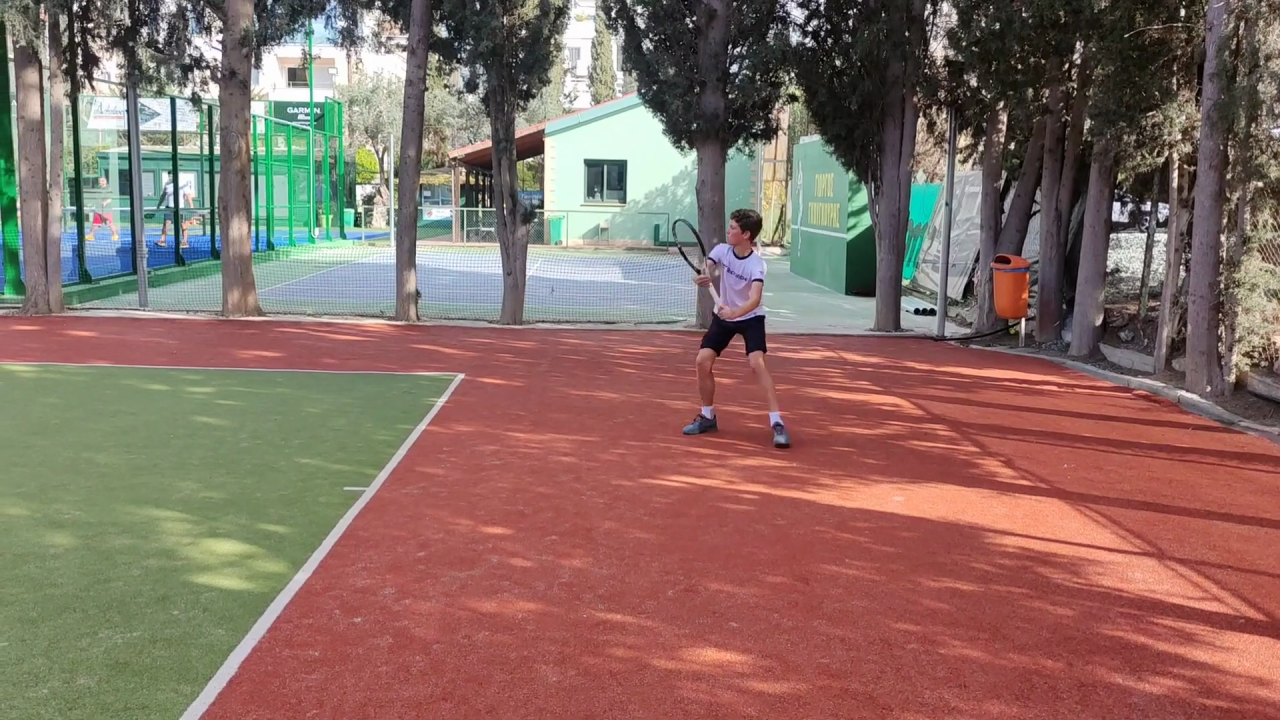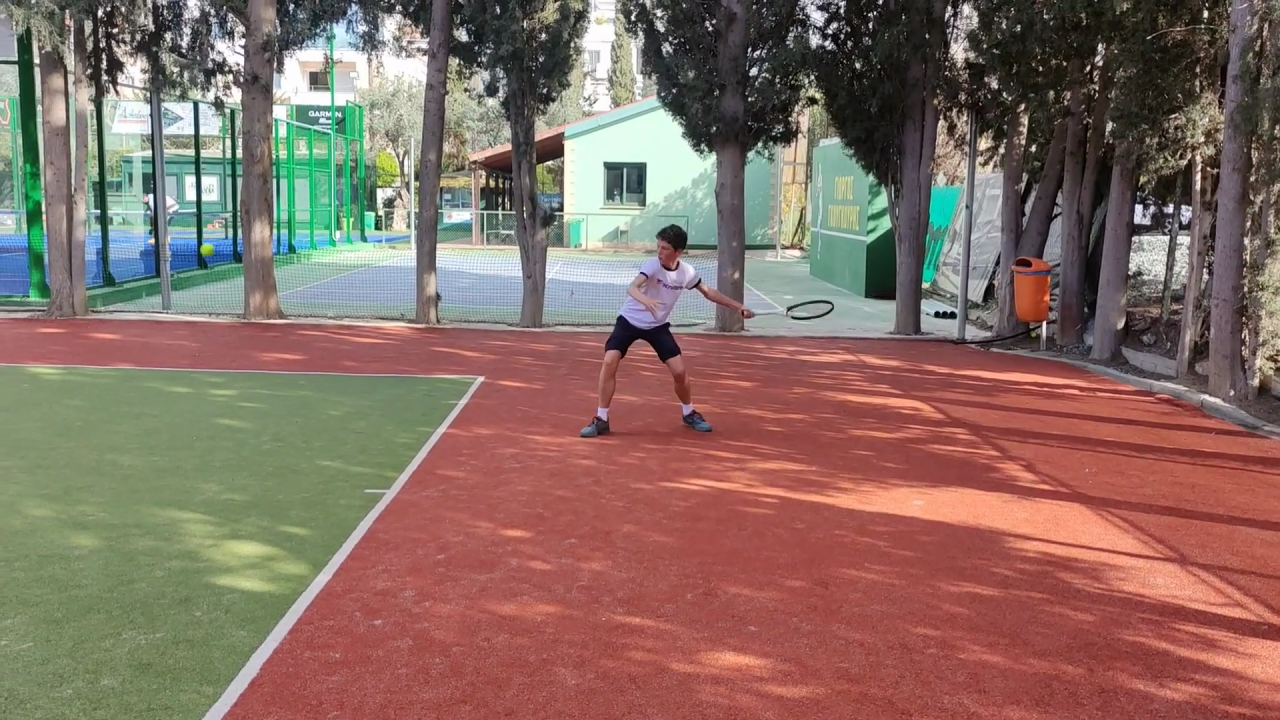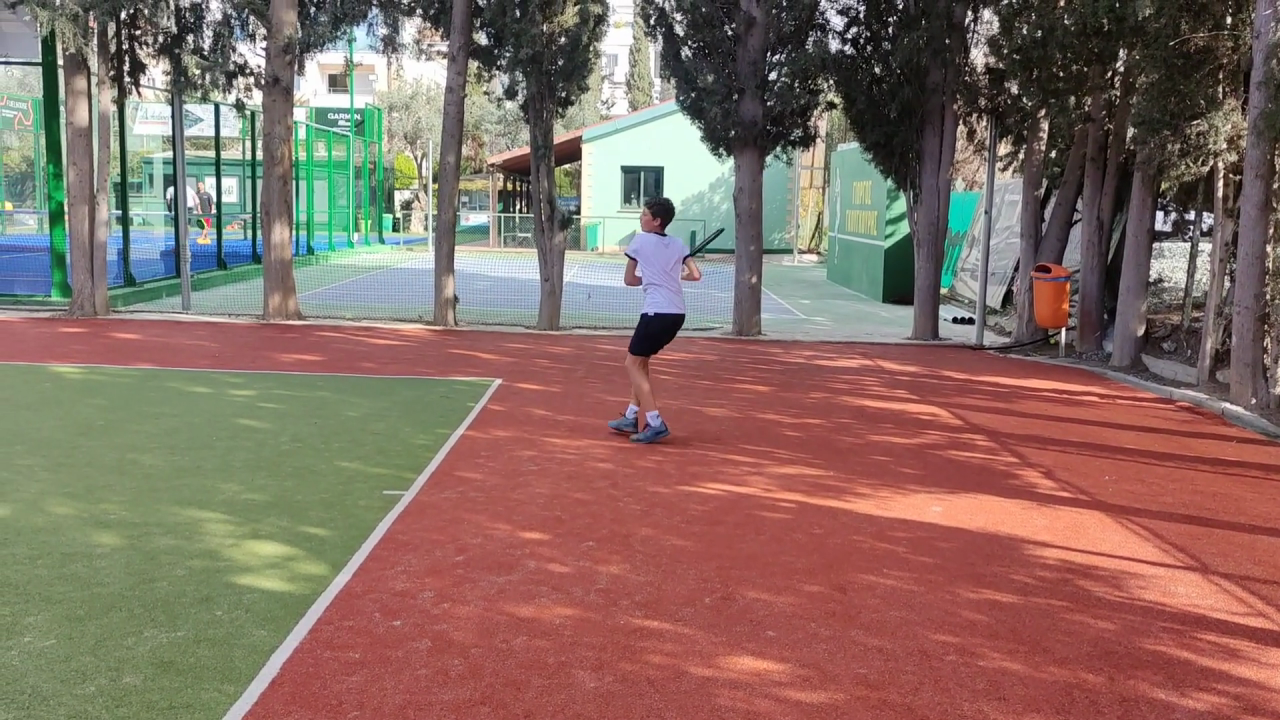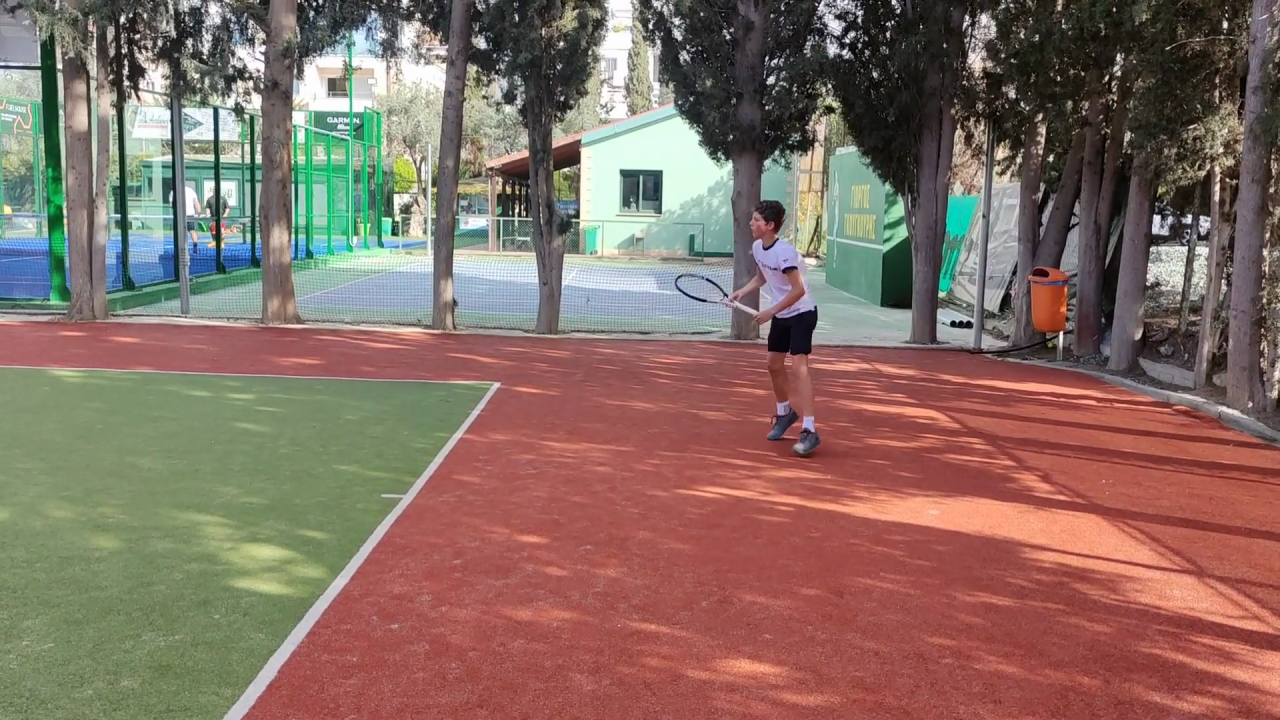
dt=1s
person 1, frame 1
left shoulder: (757, 264)
right shoulder: (721, 250)
left elbow: (755, 300)
right elbow: (703, 271)
left wrist: (735, 312)
right wrist: (702, 278)
left hip: (751, 318)
right hip: (724, 315)
left knee: (757, 364)
right knee: (702, 361)
left ankle: (777, 423)
right ankle: (708, 417)
person 1, frame 2
left shoulder: (687, 272)
right shoulder: (651, 265)
left elbow: (709, 293)
right elbow: (633, 288)
left wrist: (738, 307)
right wrist: (647, 301)
left hip: (657, 326)
right hip: (629, 320)
left knee: (679, 370)
right knee: (609, 362)
left ankle: (689, 413)
right ankle: (601, 419)
person 1, frame 3
left shoulder: (639, 240)
right shoulder: (678, 244)
left elbow: (629, 279)
right elbow: (695, 275)
left hip: (655, 313)
right hip: (676, 314)
left knee: (633, 365)
right knee: (641, 363)
left ankle: (655, 424)
right ankle: (632, 417)
person 1, frame 4
left shoulder: (785, 251)
right shoulder: (757, 247)
left elbow: (798, 290)
left wrist: (770, 311)
right wrist: (742, 291)
left hip: (801, 313)
right hip: (781, 315)
left knee: (799, 368)
right knee: (774, 364)
left ankle: (809, 431)
right ankle: (785, 413)
